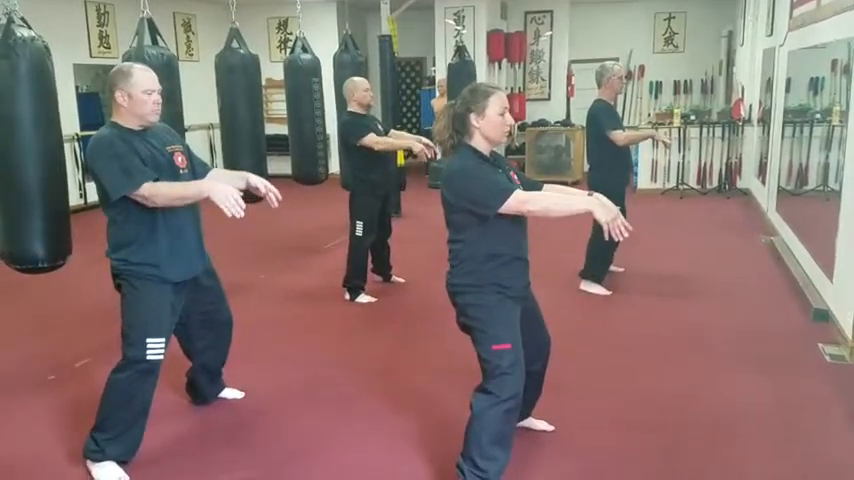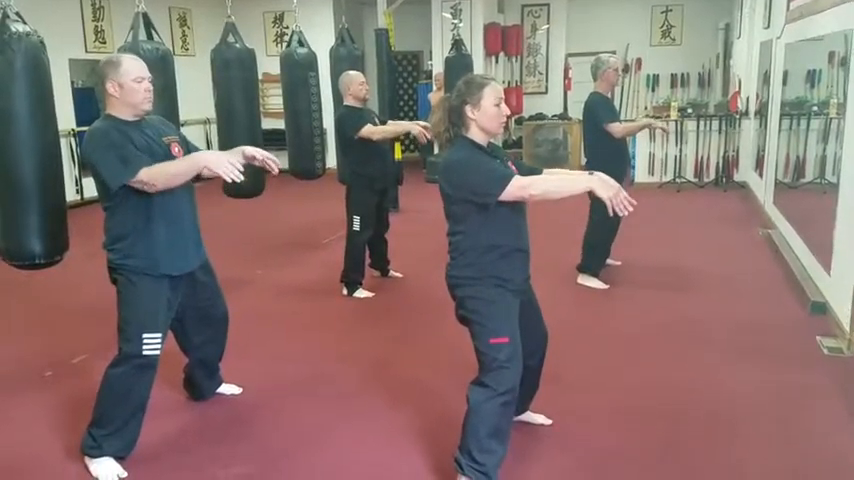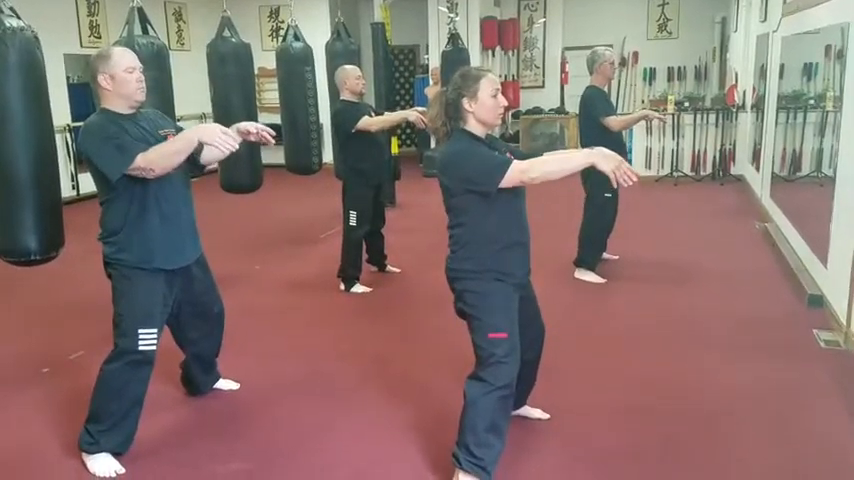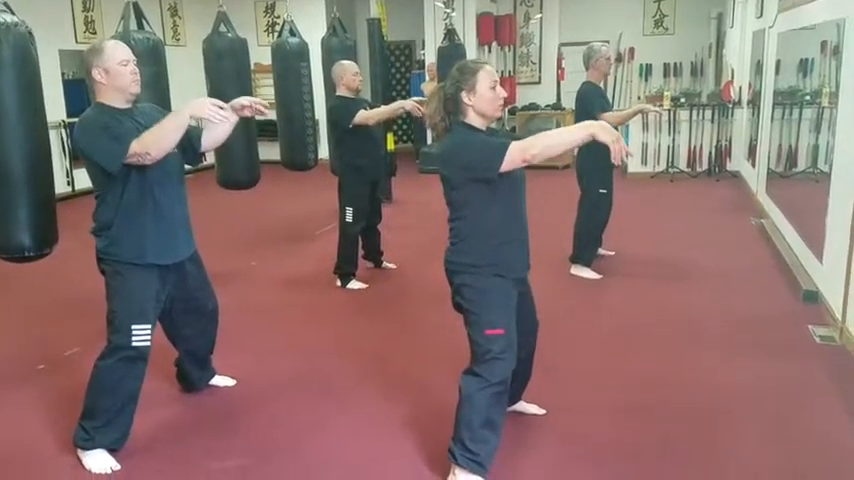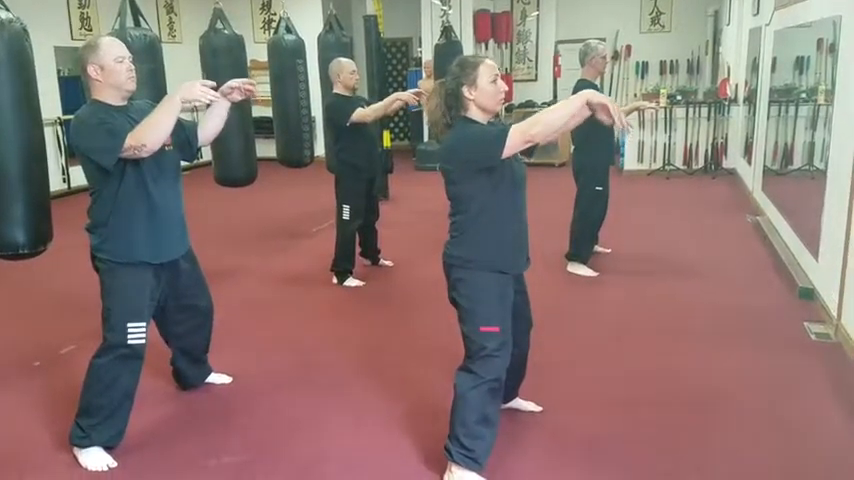
dt=0.3s
person 1, frame 1
left shoulder: (165, 134)
right shoulder: (106, 145)
left elbow: (203, 174)
right elbow: (149, 194)
left wrist: (242, 178)
right wrist: (209, 189)
left hip: (192, 261)
right hip: (146, 271)
left knee: (215, 325)
right knee: (142, 360)
left ankle: (207, 387)
person 1, frame 2
left shoulder: (160, 125)
right shoulder: (102, 137)
left elbow: (198, 167)
right elbow: (149, 179)
left wrist: (239, 153)
right wrist: (206, 158)
left hip: (188, 255)
right hip: (142, 266)
left knee: (210, 320)
right knee: (138, 354)
left ankle: (204, 382)
person 1, frame 3
left shoulder: (156, 119)
right shoulder: (98, 130)
left elbow: (200, 158)
right elbow: (147, 165)
left wrist: (235, 134)
right wrist: (197, 132)
left hip: (184, 249)
right hip: (137, 260)
left knee: (206, 316)
right knee: (134, 350)
left ankle: (202, 377)
right ankle: (97, 444)
person 1, frame 4
left shoulder: (151, 112)
right shoulder: (93, 125)
left elbow: (200, 144)
right elbow: (144, 152)
left wrist: (231, 113)
right wrist: (188, 110)
left hip: (177, 245)
right hip: (131, 256)
left knee: (200, 313)
right knee: (129, 346)
left ankle: (197, 373)
right ankle: (93, 440)
person 1, frame 5
left shoulder: (146, 109)
right shoulder: (89, 122)
left elbow: (197, 139)
right elbow: (140, 145)
left wrist: (222, 101)
right wrist: (178, 98)
left hip: (172, 244)
right hip: (125, 255)
left knee: (194, 312)
right knee: (123, 345)
left ankle: (193, 372)
right ankle: (88, 438)
person 2, frame 1
left shoulder: (495, 162)
right shoulder: (463, 171)
left elbow: (541, 188)
right elbow: (526, 203)
left wrist: (591, 196)
right wrist: (590, 204)
left hip: (511, 281)
right hip: (482, 289)
left knee: (536, 348)
right knee: (504, 377)
left ankle: (517, 414)
person 2, frame 2
left shoulder: (492, 154)
right shoulder: (460, 162)
left elbow: (541, 173)
right elbow: (527, 189)
left wrist: (594, 176)
right wrist: (592, 182)
left hip: (509, 275)
right hip: (481, 282)
left knee: (533, 342)
right knee: (502, 369)
left ankle: (515, 408)
person 2, frame 3
left shoulder: (491, 146)
right shoulder: (459, 154)
left elbow: (536, 160)
right elbow: (528, 173)
left wrist: (594, 155)
right wrist: (593, 156)
left hip: (509, 269)
right hip: (480, 276)
left knee: (530, 337)
right knee: (497, 364)
left ankle: (512, 403)
person 2, frame 4
left shoulder: (489, 139)
right shoulder: (460, 147)
left elbow: (528, 149)
right elbow: (529, 152)
left wrist: (590, 131)
right wrist: (591, 128)
left hip: (506, 264)
right hip: (480, 271)
left knee: (523, 334)
right knee: (493, 359)
left ankle: (508, 398)
person 2, frame 5
left shoulder: (491, 132)
right shoulder: (462, 140)
left elbow: (545, 134)
right elbow: (532, 132)
left wrist: (588, 106)
right wrist: (585, 97)
left hip: (503, 261)
right hip: (476, 267)
left knee: (517, 333)
right knee: (487, 355)
left ankle: (504, 395)
person 3, frame 1
left shoulder: (607, 107)
right shoulder: (600, 109)
right elbow: (620, 138)
right wrist: (651, 134)
left hip: (613, 177)
right hip: (604, 178)
right knee: (605, 226)
left ankle: (603, 263)
right ankle: (589, 278)
person 3, frame 2
left shoulder: (603, 100)
right shoulder: (596, 102)
right elbow: (617, 131)
right wrist: (648, 122)
left hip: (610, 169)
right hip: (602, 171)
left knee: (612, 216)
right knee: (601, 218)
left ankle: (600, 257)
right ankle: (587, 272)
person 3, frame 3
left shoulder: (599, 94)
right shoulder: (592, 96)
left elbow: (612, 125)
right elbow: (614, 124)
left wrist: (637, 121)
right wrist: (643, 114)
right hip: (597, 166)
left knee: (607, 210)
right knee: (596, 212)
left ankle: (597, 250)
right ankle: (583, 266)
person 3, frame 4
left shoulder: (595, 90)
right shoulder: (588, 92)
left elbow: (608, 120)
right elbow: (610, 120)
left wrist: (635, 111)
right wrist: (639, 108)
left hip: (600, 159)
right hip: (592, 160)
left knee: (601, 206)
right knee: (591, 207)
left ankle: (592, 246)
right ankle: (579, 262)
person 3, frame 5
left shoulder: (591, 87)
right shoulder: (584, 89)
left wrist: (628, 109)
right wrist: (635, 106)
left hip: (596, 157)
right hip: (588, 159)
left knee: (598, 203)
right knee: (588, 205)
left ankle: (589, 243)
right ankle: (575, 259)
person 4, frame 1
left shoulder: (370, 119)
right shoulder: (349, 122)
left elbow: (393, 133)
right elbow: (377, 144)
left wrist: (418, 138)
right wrist: (411, 145)
left hip: (381, 186)
right hip: (364, 190)
left knee: (382, 232)
right knee: (362, 237)
left ankle: (383, 272)
right ankle: (353, 289)
person 4, frame 2
left shoulder: (367, 112)
right shoulder: (346, 116)
left elbow: (390, 125)
right elbow: (375, 134)
left wrist: (414, 123)
right wrist: (409, 128)
left hip: (379, 181)
right hip: (361, 184)
left knee: (379, 227)
right knee: (359, 232)
left ankle: (381, 266)
right ankle: (351, 284)
person 4, frame 3
left shoulder: (364, 107)
right shoulder: (343, 111)
left elbow: (386, 118)
right elbow: (373, 125)
left wrist: (410, 112)
right wrist: (406, 115)
left hip: (375, 176)
right hip: (357, 179)
left knee: (376, 222)
right knee: (356, 227)
left ankle: (378, 261)
right ankle: (348, 279)
person 4, frame 4
left shoulder: (361, 102)
right shoulder: (338, 107)
left elbow: (382, 112)
right elbow: (370, 118)
left wrist: (406, 104)
right wrist: (401, 104)
left hip: (371, 172)
right hip: (353, 175)
left knee: (372, 218)
right knee: (352, 223)
left ankle: (375, 257)
right ankle: (344, 275)
person 4, frame 5
left shoulder: (357, 100)
right shoulder: (335, 105)
left elbow: (385, 111)
right elbow: (368, 115)
left wrist: (403, 98)
right wrist: (396, 96)
left hip: (368, 170)
right hip: (350, 173)
left knee: (370, 216)
right knee: (349, 221)
left ankle: (371, 255)
right ankle: (341, 273)
